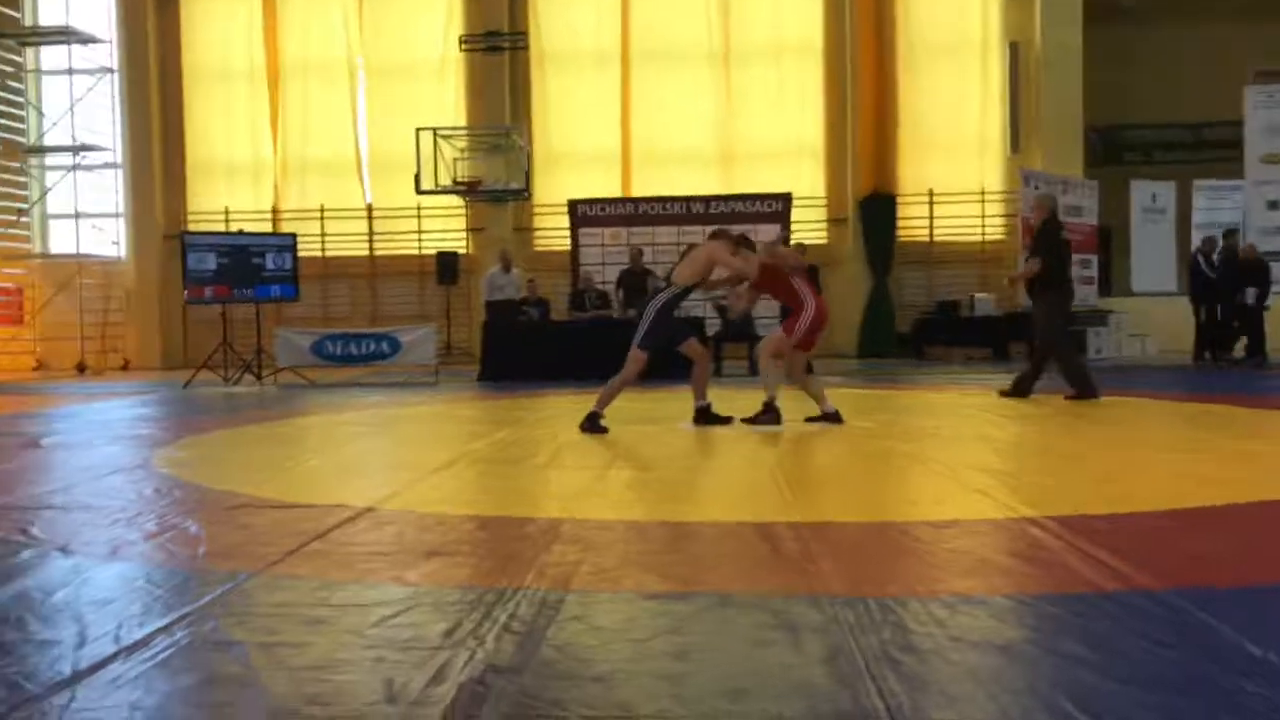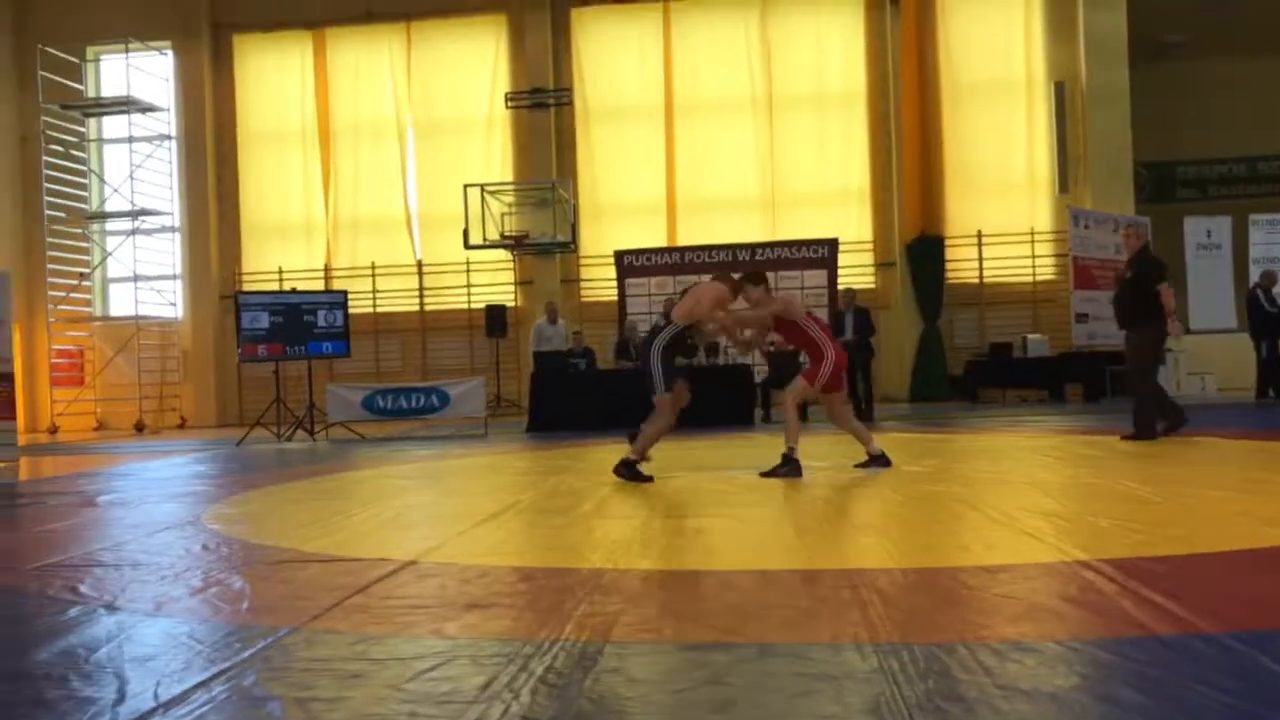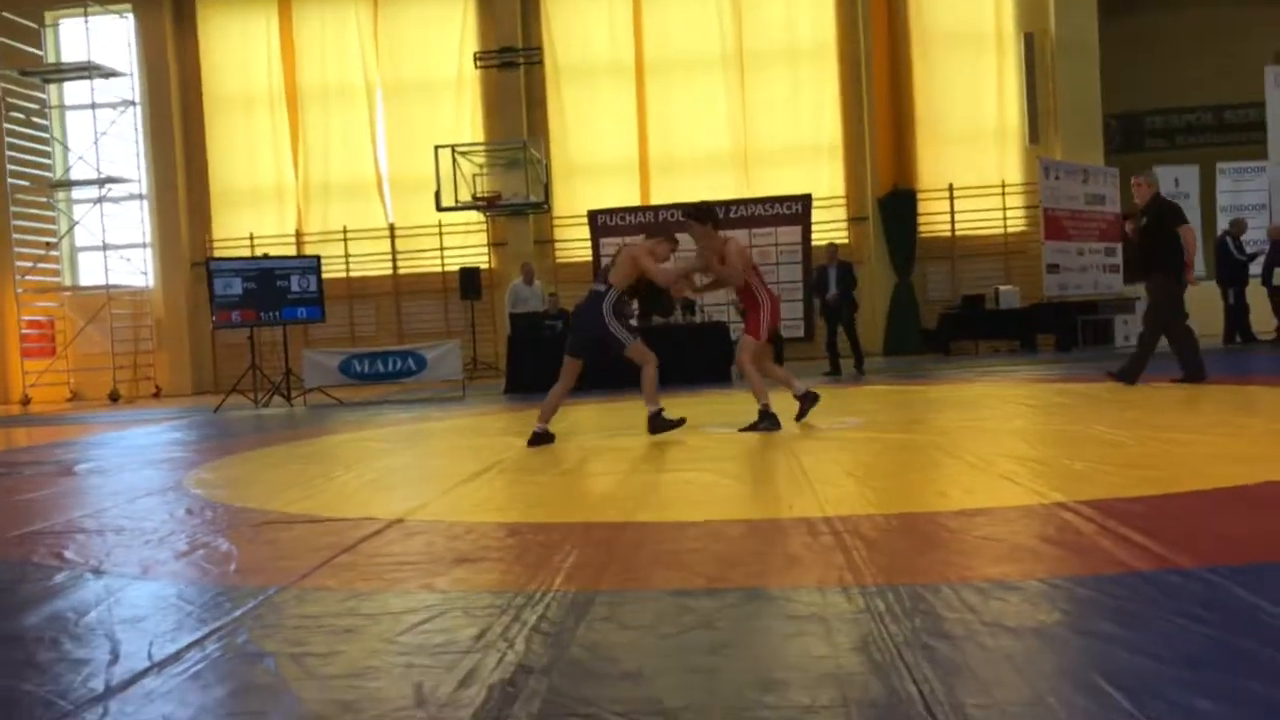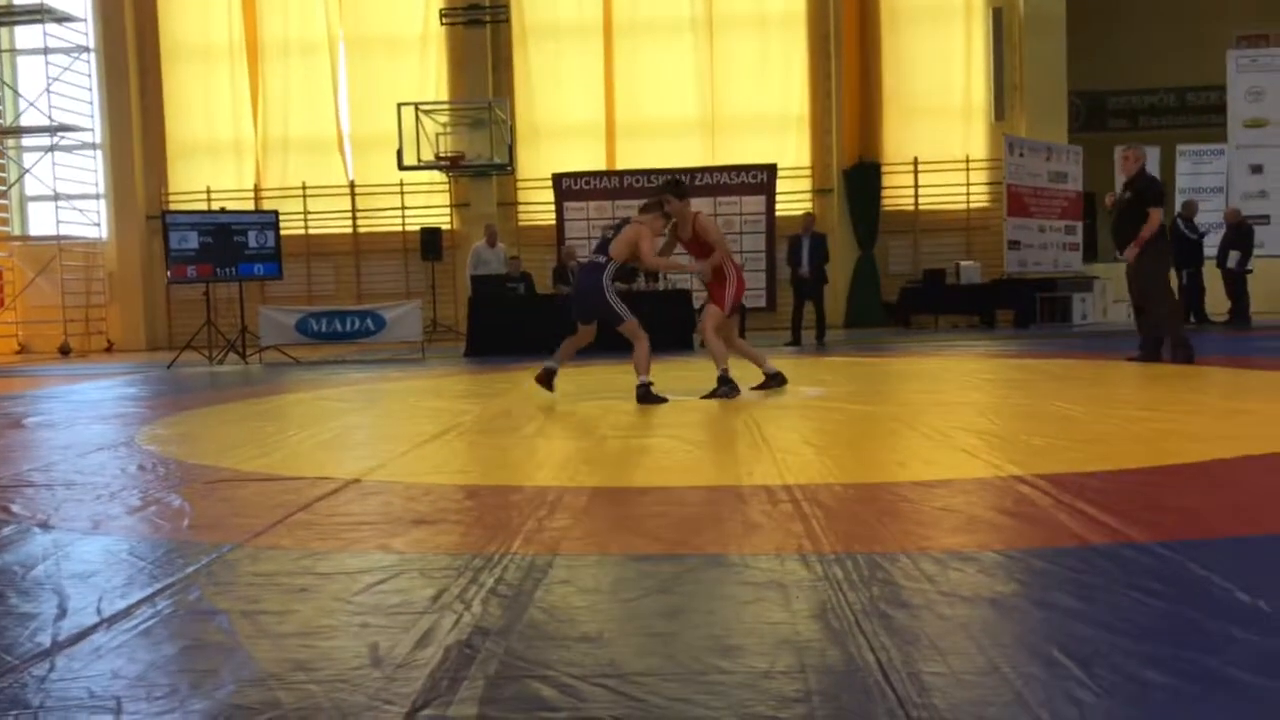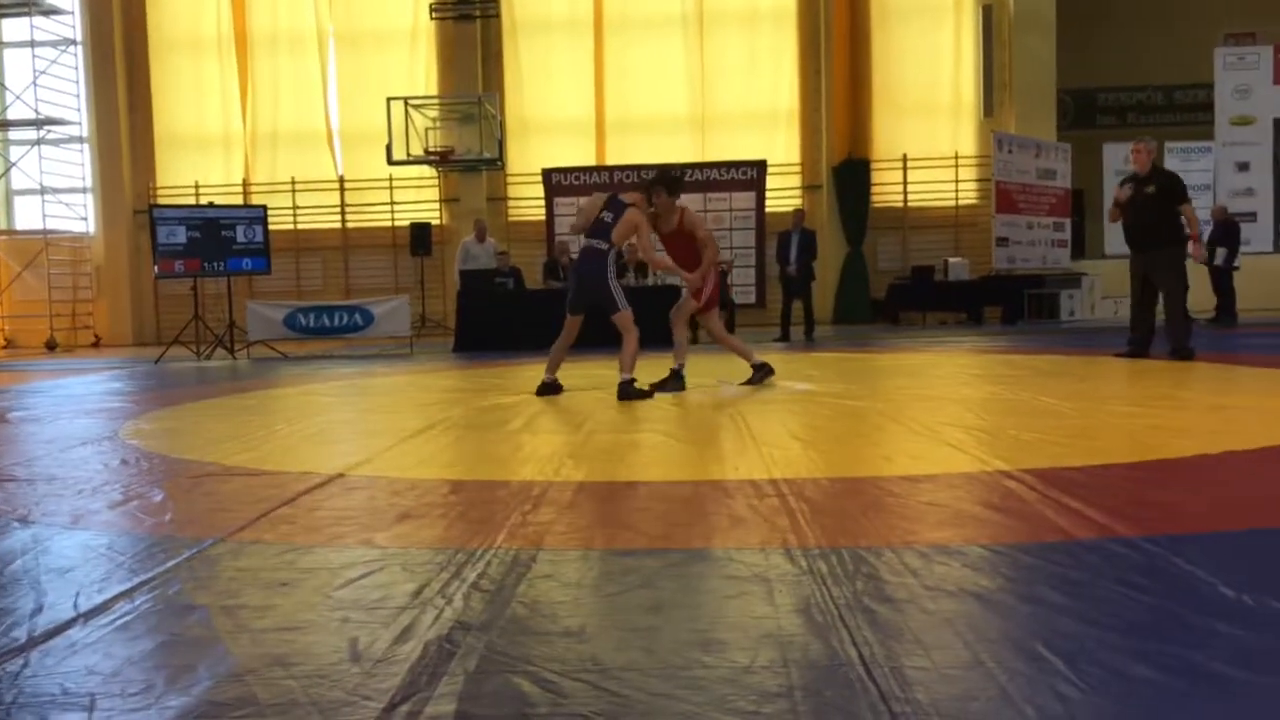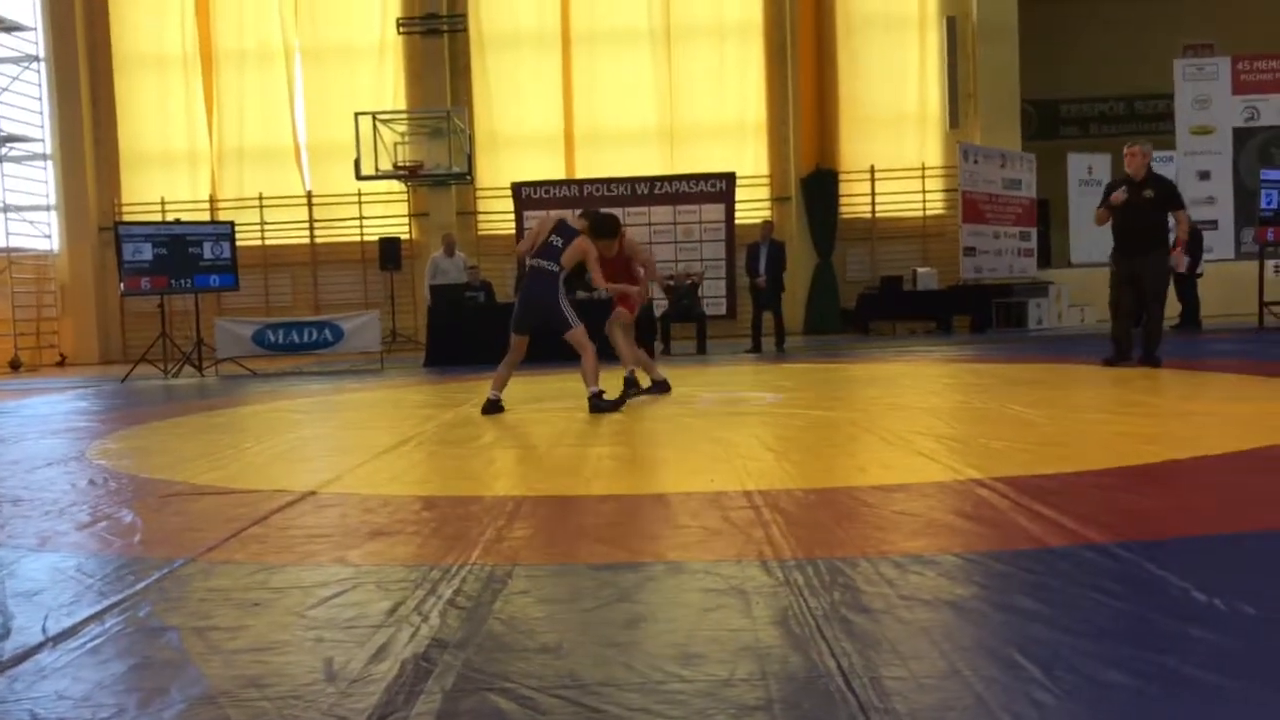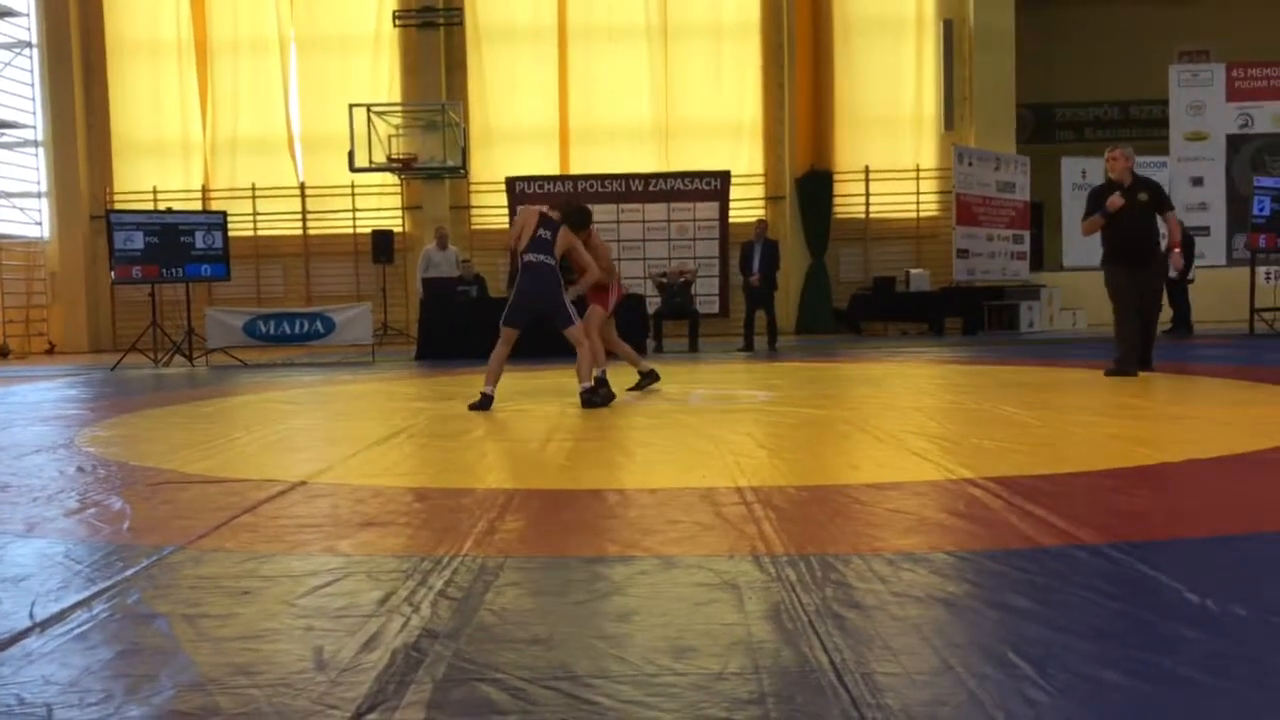
dt=0.5s
person 1, frame 1
left shoulder: (1045, 233)
right shoulder: (1058, 232)
left elbow: (1035, 266)
left wrist: (1015, 277)
left hip: (1050, 296)
right hip: (1059, 293)
left knee: (1057, 343)
right knee: (1042, 343)
left ankle: (1085, 387)
right ankle: (1022, 386)
person 1, frame 2
left shoulder: (1148, 262)
right shoulder: (1134, 262)
left elbow: (1165, 290)
left wrist: (1172, 318)
right wrist: (1116, 282)
left hip: (1148, 329)
right hip: (1138, 330)
left knee: (1140, 379)
right knee: (1143, 378)
left ankle: (1145, 429)
right ankle: (1173, 416)
person 1, frame 3
left shoulder: (1165, 208)
right shoulder: (1144, 213)
left elbow: (1188, 233)
left wrist: (1189, 266)
right wrist: (1132, 234)
left hip: (1168, 276)
right hip: (1157, 277)
left knee: (1153, 324)
right knee: (1174, 326)
left ankle: (1131, 372)
right ankle: (1194, 371)
person 1, frame 4
left shoulder: (1149, 184)
right shoulder: (1126, 188)
left elbow: (1156, 217)
left wrist: (1136, 244)
right wrist: (1111, 207)
left hip: (1152, 252)
right hip: (1135, 254)
left knee: (1161, 300)
right knee: (1141, 304)
left ankle: (1181, 349)
right ankle: (1150, 350)
person 1, frame 5
left shoulder: (1168, 179)
right shoulder: (1127, 183)
left elbow: (1187, 212)
right elbow: (1113, 218)
left wrist: (1196, 242)
right wrist: (1118, 201)
left hip: (1166, 251)
right hip: (1139, 253)
left knee: (1174, 299)
right knee: (1140, 301)
left ankle: (1180, 346)
right ankle: (1138, 345)
person 1, frame 6
left shoulder: (1163, 185)
right shoulder: (1115, 186)
left elbow: (1182, 218)
right elbow: (1098, 220)
left wrist: (1179, 248)
right wrist: (1111, 204)
left hip: (1155, 257)
right hip: (1123, 257)
left knee: (1153, 306)
right knee: (1120, 304)
left ankle: (1149, 353)
right ankle: (1120, 351)
person 1, frame 7
left shoulder: (1150, 187)
right shoulder: (1099, 193)
left elbow: (1171, 218)
right elbow: (1086, 229)
left wrist: (1176, 249)
right wrist: (1106, 211)
left hip: (1150, 263)
right hip: (1117, 265)
left knee: (1150, 313)
right knee: (1124, 313)
left ankle: (1144, 357)
right ankle: (1125, 362)
person 2, frame 1
left shoulder: (703, 254)
right shoulder: (712, 251)
left elbow: (703, 285)
right elbow: (744, 269)
left wrist: (730, 280)
left hip: (667, 314)
right hip: (655, 312)
left knee: (702, 356)
right knee: (631, 371)
left ankle: (702, 411)
right ankle: (592, 416)
person 2, frame 2
left shoulder: (699, 291)
right shoulder: (713, 290)
right elbow: (703, 312)
left hip: (659, 348)
right hip: (657, 350)
left knee: (683, 396)
right knee: (667, 418)
left ankle: (642, 435)
right ankle: (628, 463)
person 2, frame 3
left shoulder: (633, 253)
right shoulder: (639, 252)
right elbow: (663, 280)
left wrist: (684, 270)
right wrist: (693, 266)
left hip: (583, 314)
right hip: (602, 314)
left knee: (566, 380)
right knee: (649, 361)
left ankle: (539, 432)
right ankle: (654, 417)
person 2, frame 4
left shoulder: (622, 226)
right shoulder: (642, 230)
right elbow: (652, 262)
right wrist: (688, 267)
left hip: (582, 283)
right hip: (599, 285)
left knee: (584, 336)
right knee: (640, 338)
left ankle: (550, 368)
right ankle: (643, 388)
person 2, frame 5
left shoulder: (600, 199)
right shoulder: (637, 216)
left elbow: (576, 228)
right elbow: (651, 258)
right wrist: (684, 275)
left hip: (580, 270)
right hip: (602, 273)
left knee: (569, 332)
right knee: (630, 332)
left ankle: (548, 381)
right ankle: (626, 384)
person 2, frame 6
left shoulder: (548, 222)
right shoulder: (587, 244)
left elbow: (520, 250)
right elbow: (602, 286)
right wrist: (631, 289)
left hip: (527, 292)
right hip: (551, 296)
left knee: (515, 353)
right knee: (587, 348)
left ankle: (492, 400)
right ankle: (595, 398)
person 2, frame 7
left shoulder: (528, 213)
right shoulder: (568, 235)
left elbow: (512, 244)
right elbow: (594, 272)
right wrist: (572, 291)
left hip: (526, 286)
right hip: (552, 288)
left knee: (504, 344)
right knee: (582, 343)
left ankle: (486, 396)
right ankle: (587, 392)
person 3, frame 1
left shoulder: (770, 258)
right shoulder: (755, 282)
left elbow: (799, 263)
right elbow: (738, 311)
left wrist: (772, 254)
left hip: (810, 310)
right hip: (808, 313)
left knee: (764, 350)
right knee: (793, 372)
left ankle: (770, 408)
right ankle: (830, 412)
person 3, frame 2
left shoulder: (780, 302)
right shoulder: (766, 317)
left hip: (828, 357)
right hip: (827, 359)
left knee: (789, 399)
right knee: (839, 415)
left ankle: (791, 462)
right ankle: (877, 455)
person 3, frame 3
left shoulder: (731, 247)
right shoulder: (712, 250)
left elbow: (737, 280)
right elbow: (724, 280)
left wrist: (710, 262)
right wrist: (697, 289)
left hip: (764, 306)
right hip: (755, 308)
left knee: (743, 359)
right knee: (761, 363)
left ankle: (768, 416)
right ankle: (804, 394)
person 3, frame 4
left shoulder: (701, 221)
right shoulder: (675, 229)
left elbow: (722, 248)
right elbow: (661, 255)
left wrist: (707, 264)
left hip: (730, 280)
right hip: (718, 282)
left knee: (706, 327)
right knee: (730, 338)
left ankle: (725, 381)
right ankle: (773, 374)
person 3, frame 5
left shoulder: (688, 218)
right shoulder: (653, 219)
left elbow: (713, 248)
left wrist: (698, 274)
left hip: (706, 276)
right hip: (694, 278)
left knee: (678, 316)
right knee: (717, 333)
left ankle: (676, 375)
right ankle: (760, 366)
person 3, frame 6
left shoulder: (627, 244)
left elbow: (650, 266)
left wrist: (642, 286)
left hip: (632, 292)
right hip: (619, 293)
left knee: (613, 328)
right knee: (628, 343)
left ankle: (631, 381)
right ankle: (659, 381)
person 3, frame 7
left shoulder: (593, 241)
left elbow: (609, 275)
left hip: (607, 288)
right hip: (595, 289)
left knee: (589, 327)
right knee: (610, 340)
left ankle: (602, 382)
right ankle: (647, 372)
